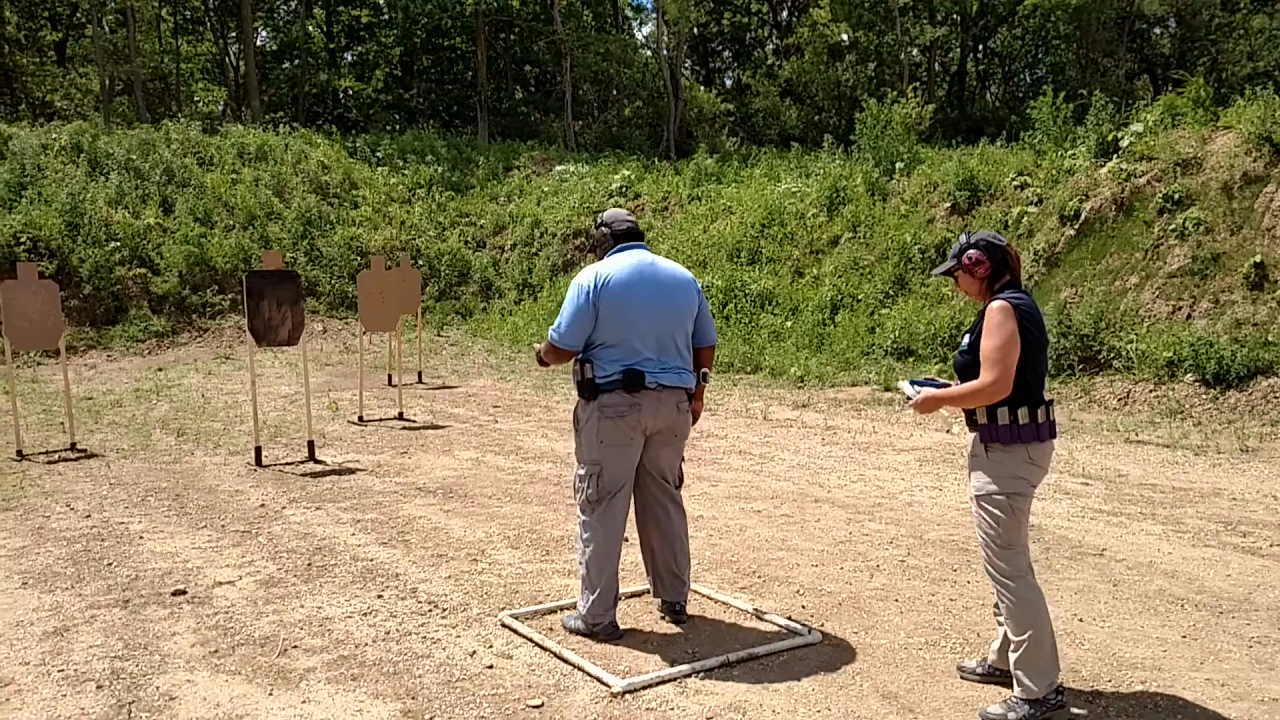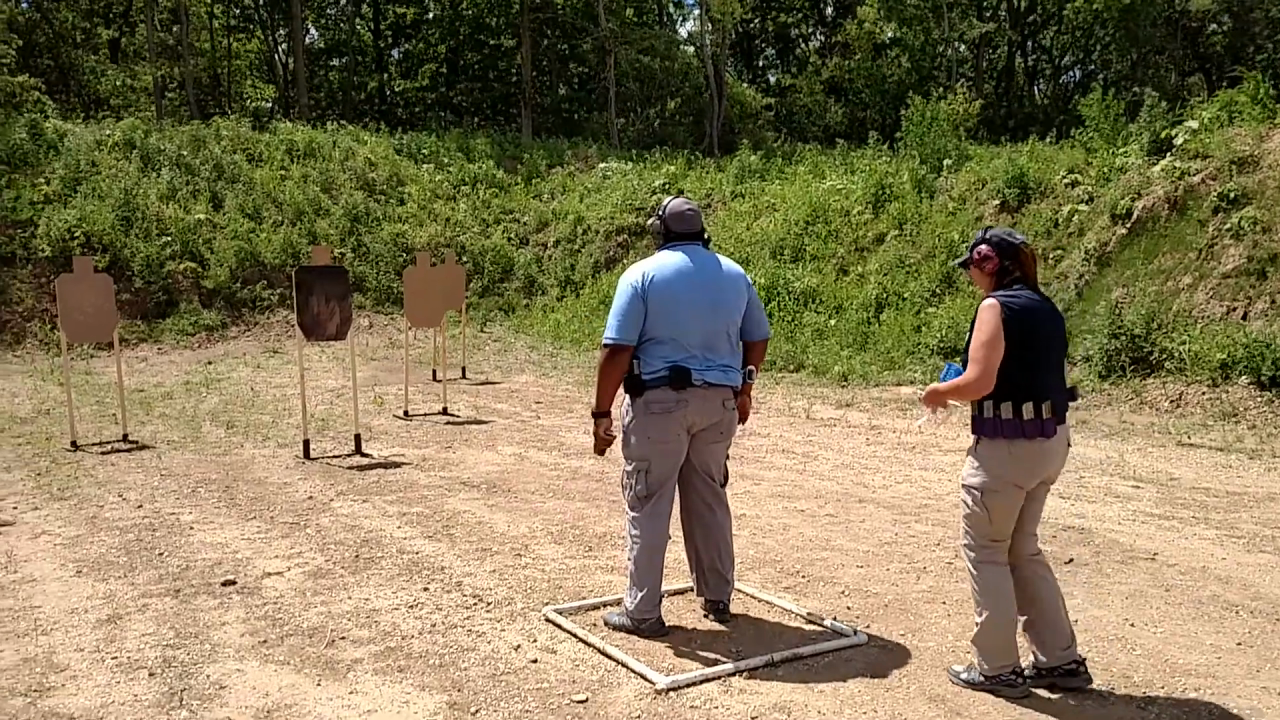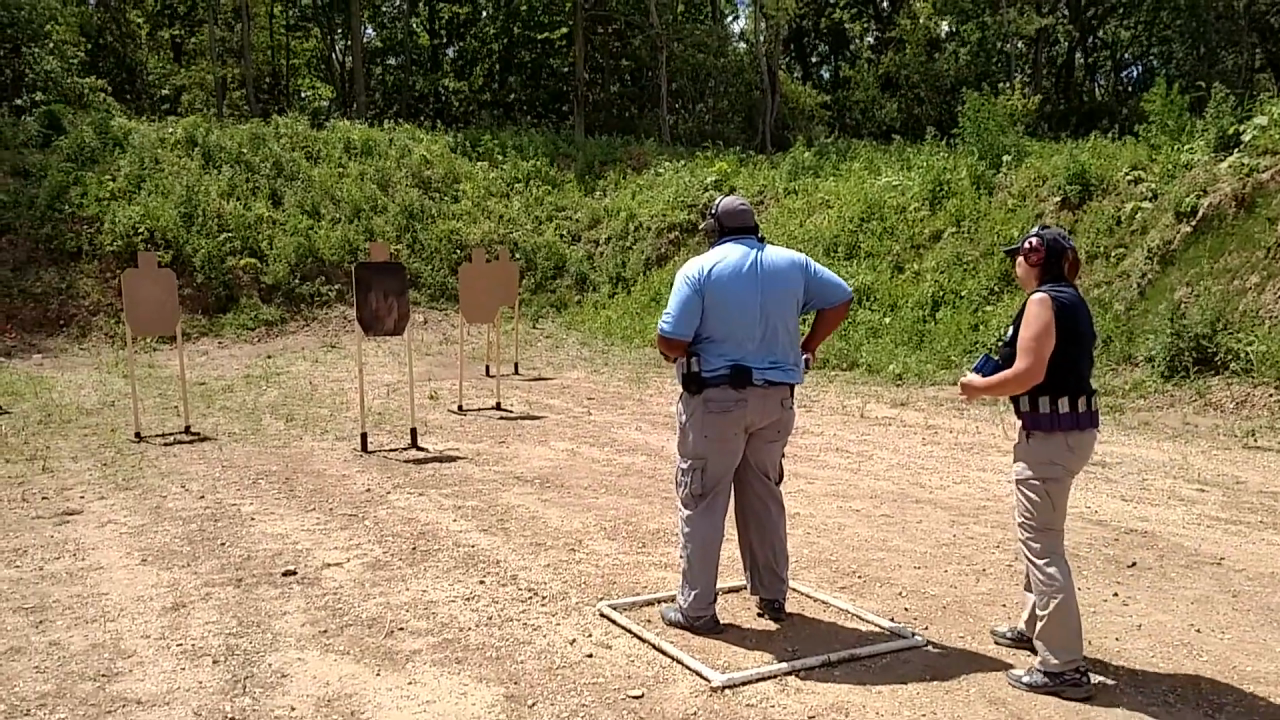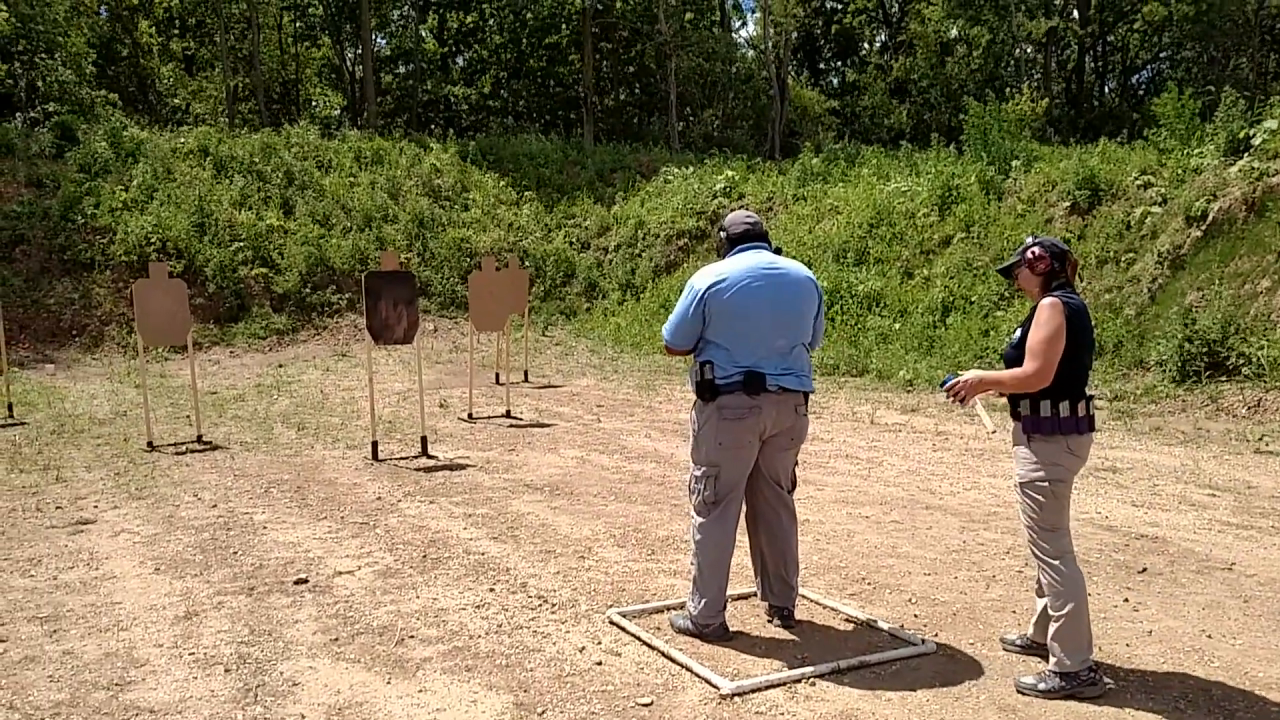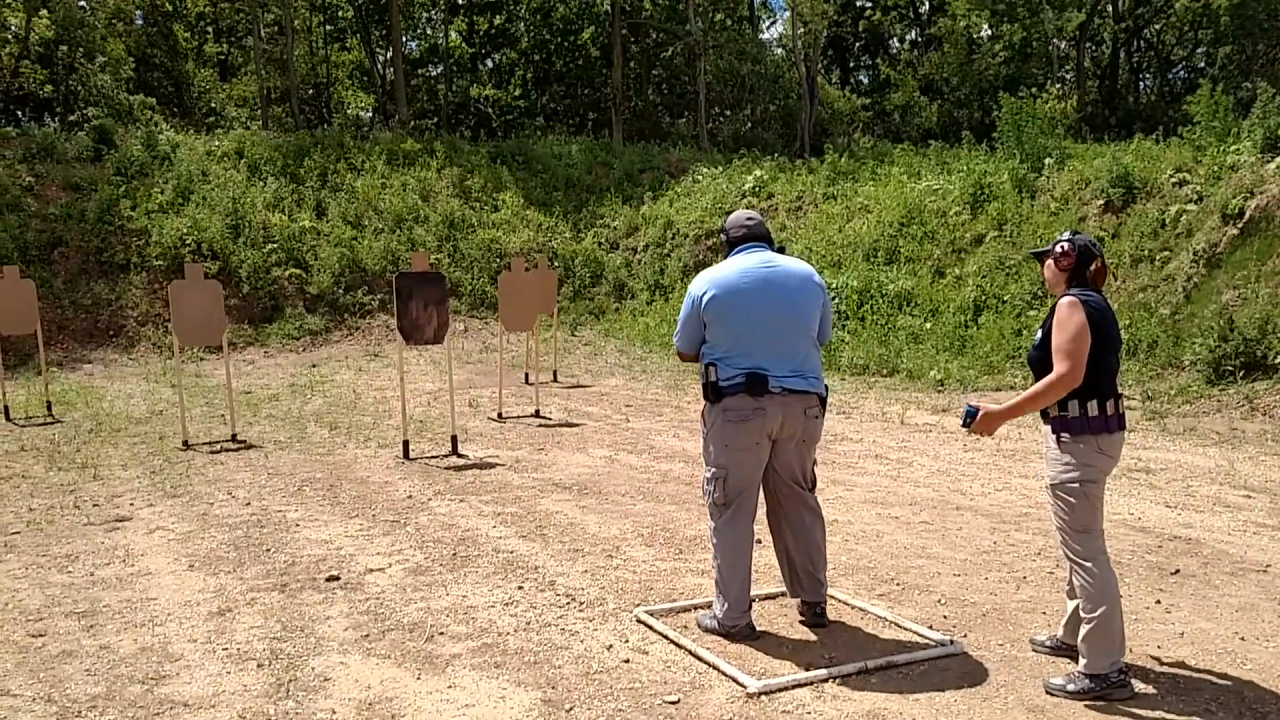
dt=1s
person 1, frame 1
left shoulder: (1001, 309)
right shoulder: (1015, 306)
left elbow: (994, 386)
left wrist: (936, 399)
right wrist: (950, 392)
left hip: (1007, 447)
right hip: (1010, 444)
left knee: (1005, 565)
right knee: (1007, 557)
right ankle: (1009, 659)
person 1, frame 2
left shoulder: (996, 306)
right shoulder: (1044, 307)
left elbow: (979, 383)
left wrist: (940, 391)
right wrist: (957, 389)
left hip: (1006, 444)
right hip: (1048, 440)
left knee: (984, 552)
right knee: (1021, 548)
left ankle: (998, 669)
right ankle: (1060, 659)
person 1, frame 3
left shoulder: (1043, 301)
right shoulder: (1067, 299)
left elbow: (1028, 375)
left wrist: (980, 385)
right wrist: (994, 380)
left hip: (1050, 434)
right hip: (1066, 428)
left knee: (1042, 544)
right knee: (1039, 535)
left ankle: (1063, 666)
right ankle: (1036, 625)
person 1, frame 4
left shoulder: (1052, 305)
right shoulder: (1065, 305)
left elbow: (1036, 375)
left wrist: (983, 378)
right wrist: (990, 381)
left hip: (1049, 438)
right hip: (1056, 434)
left knee: (1051, 547)
right knee: (1048, 541)
left ankle: (1074, 667)
right ankle: (1044, 633)
person 1, frame 5
left shoulder: (1071, 304)
right shoulder: (1093, 304)
left elbow: (1066, 378)
left wrist: (1001, 414)
left hip: (1080, 438)
right hip: (1094, 431)
left knee: (1085, 549)
right knee: (1080, 544)
left ankle: (1104, 670)
right ankle: (1076, 634)
person 2, frame 1
left shoulder: (594, 277)
right shoulder: (683, 277)
left elbow: (561, 348)
right elbow: (705, 345)
left wrist: (542, 354)
right wrist: (696, 394)
left hip: (612, 405)
right hip: (671, 403)
left knee: (601, 509)
right knee: (664, 501)
left ankle: (597, 615)
right ankle: (674, 599)
person 2, frame 2
left shoulder: (642, 274)
right shoulder: (734, 274)
left elbow: (617, 351)
right elbow: (757, 341)
left wrist: (601, 414)
right wrist: (744, 394)
left hip: (659, 402)
right hip: (718, 401)
left knee: (647, 506)
right knee: (708, 499)
left ankle: (642, 611)
right ankle: (717, 598)
person 2, frame 3
left shoulder: (700, 268)
right shoulder: (791, 262)
left elbow: (672, 340)
right elbow: (840, 299)
left wrist: (670, 354)
right wrist: (807, 347)
left hip: (717, 399)
right hip: (775, 398)
left knee: (702, 504)
right knee: (764, 497)
left ankle: (696, 608)
right ankle: (772, 597)
person 2, frame 4
left shoulder: (711, 278)
right shoulder: (805, 278)
left elbow: (674, 344)
right elbow: (811, 341)
left hip: (729, 405)
right hip: (789, 404)
left knee: (714, 509)
right knee: (776, 504)
left ankle: (706, 615)
right ankle: (782, 603)
person 2, frame 5
left shoulder: (709, 282)
right shoulder: (807, 275)
left elbow: (686, 351)
right elbow: (822, 337)
left hip: (739, 407)
right hip: (802, 404)
left knee: (732, 512)
right knee: (798, 503)
left ankle: (733, 616)
right ankle: (813, 601)
